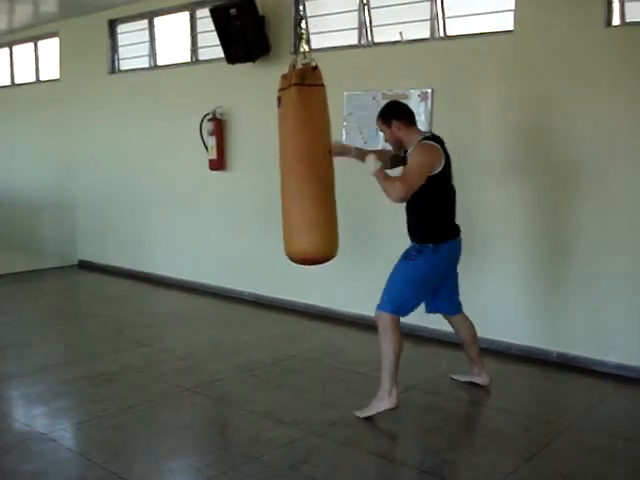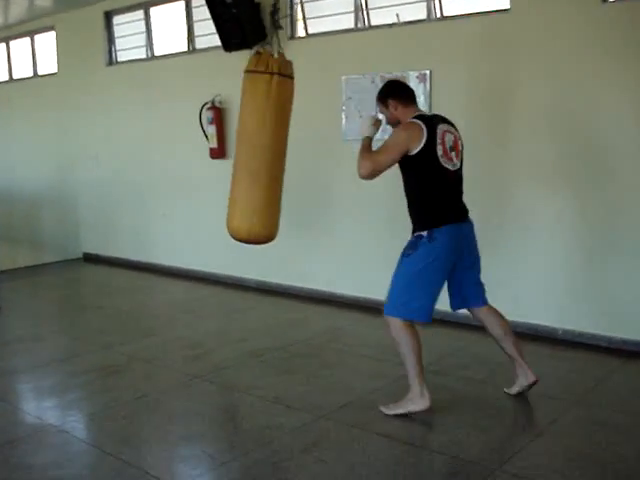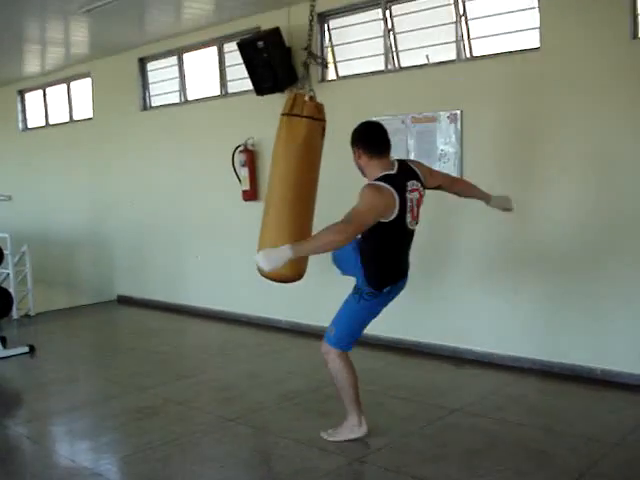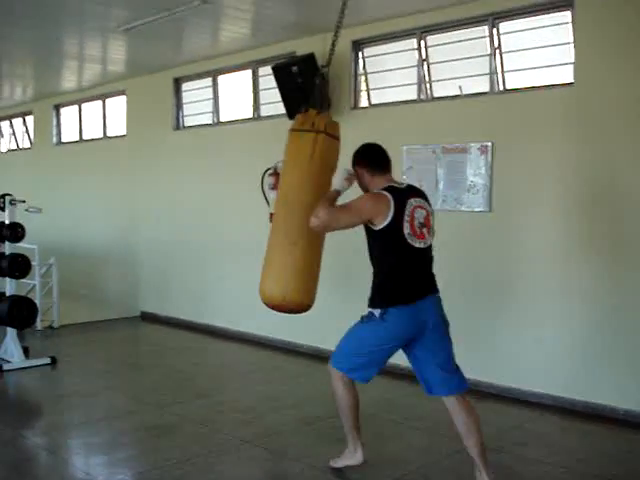
dt=0.5s
person 1, frame 1
left shoulder: (427, 149)
right shoulder: (416, 148)
left elbow: (397, 192)
right elbow: (385, 157)
left wrist: (377, 168)
right wrist: (345, 149)
left hip: (431, 248)
right hip: (445, 244)
left knee: (387, 314)
right knee: (452, 310)
left ankle: (386, 395)
right ankle: (478, 371)
person 1, frame 2
left shoulder: (409, 130)
right shoulder: (447, 127)
left elbow: (366, 170)
left wrist: (367, 135)
left hip: (433, 237)
right hip: (461, 229)
left knee: (396, 315)
right knee: (478, 305)
left ankle: (418, 395)
right ankle: (522, 370)
person 1, frame 3
left shoulder: (377, 194)
right shoulder: (413, 170)
left elbow: (345, 230)
right elbow: (454, 183)
left wrist: (287, 251)
right wrist: (490, 198)
left hip: (378, 285)
right hip: (393, 267)
left knee: (333, 348)
right knee: (340, 254)
left ankle: (355, 423)
person 1, frame 4
left shoulder: (376, 202)
right shoulder: (419, 197)
left elbow: (318, 220)
left wrist: (336, 188)
left hip: (391, 313)
right hip: (429, 307)
left knee: (339, 370)
right knee: (450, 390)
left ankle: (354, 449)
